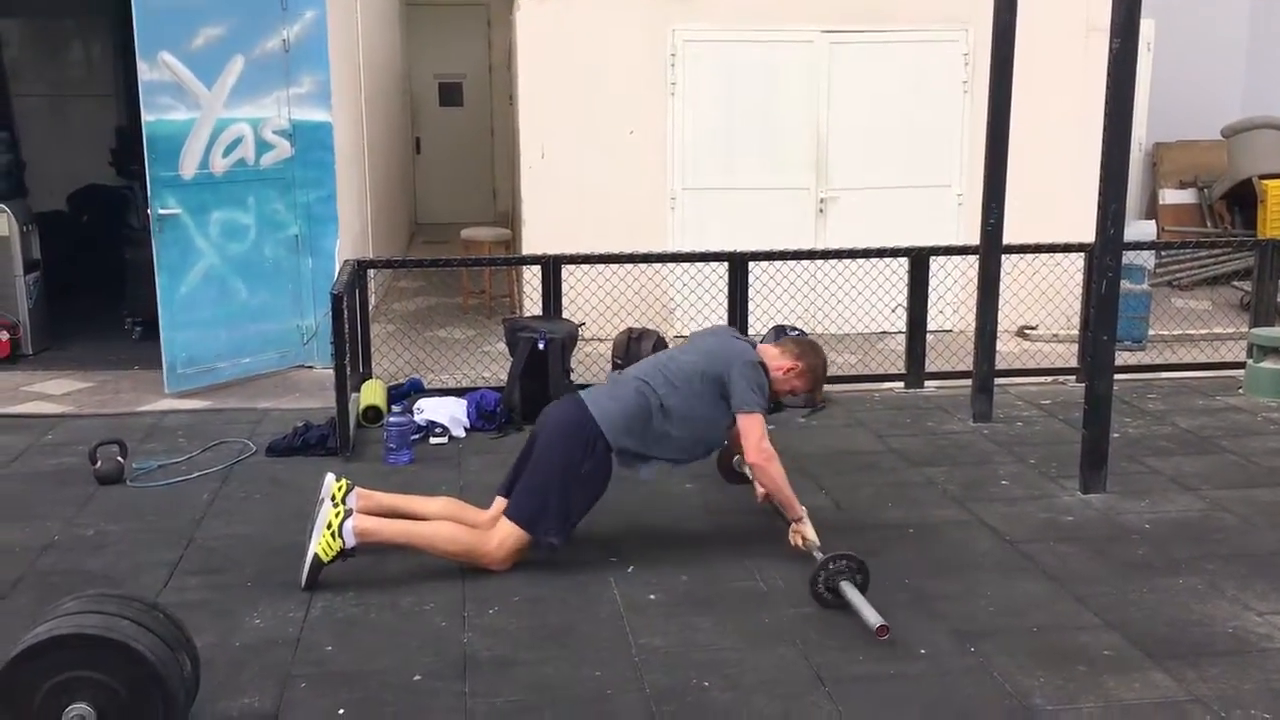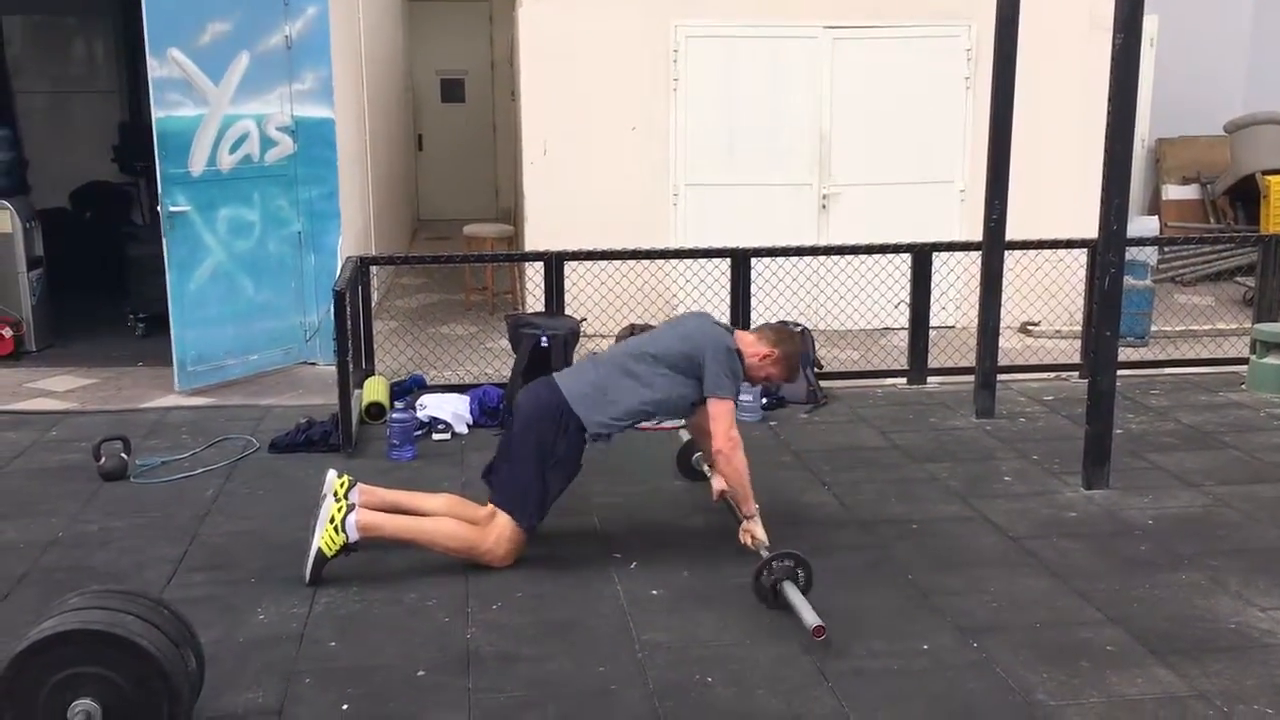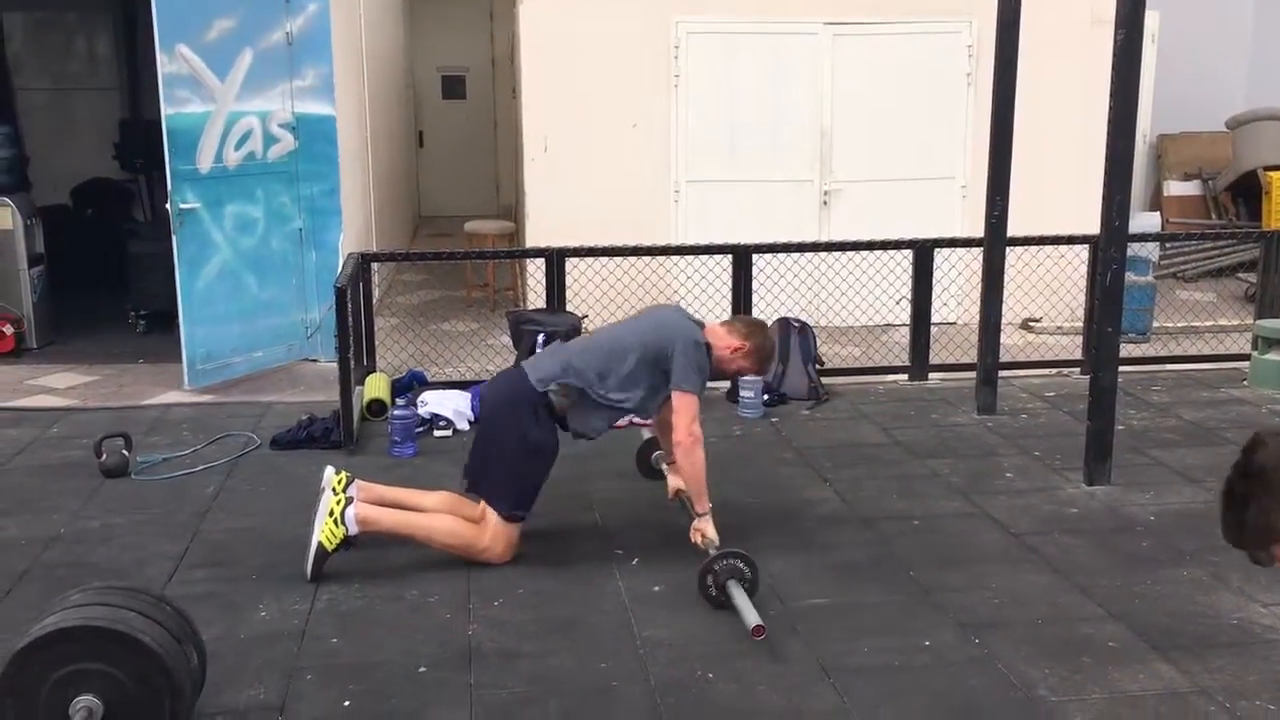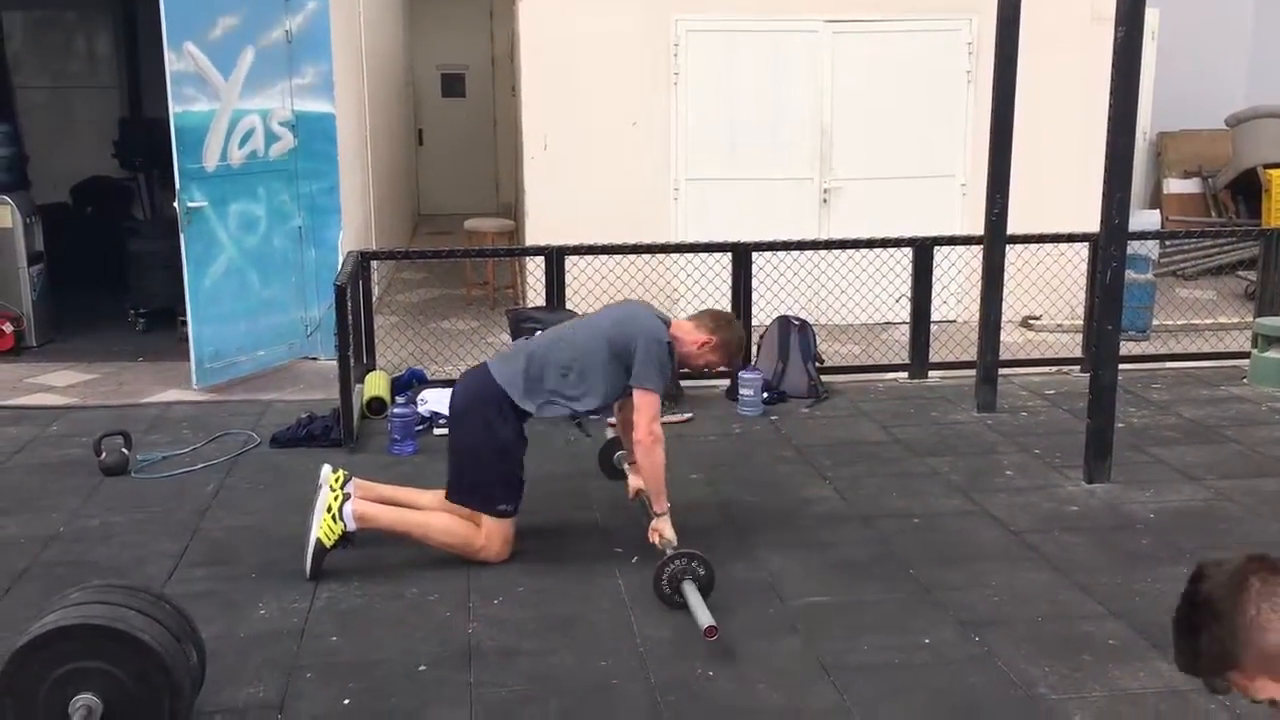
dt=0.2s
person 1, frame 1
left shoulder: (729, 341)
right shoulder: (749, 366)
left elbow: (729, 422)
right elbow: (759, 454)
left wrist: (756, 476)
right wrist: (798, 515)
left hip: (572, 416)
right hip: (589, 438)
left knee: (486, 520)
right knee: (495, 549)
left ankle: (352, 498)
right ankle: (352, 528)
person 1, frame 2
left shoulder: (707, 331)
right shoulder: (724, 352)
left elbow: (696, 409)
right elbow: (727, 441)
left wrist: (716, 472)
right wrist: (750, 514)
left hip: (547, 399)
right hip: (561, 417)
left knee: (486, 516)
right knee: (496, 546)
left ankle: (355, 494)
right ankle: (356, 522)
person 1, frame 3
left shoulder: (678, 326)
right shoulder: (693, 345)
left elbow: (661, 406)
right elbow: (687, 435)
left wrist: (671, 469)
right wrist: (703, 513)
left hip: (517, 390)
right hip: (530, 404)
left knee: (480, 512)
right knee: (493, 544)
left ankle: (353, 490)
right ankle: (356, 516)
person 1, frame 4
left shoulder: (645, 322)
right shoulder: (656, 343)
left elbow: (625, 403)
right elbow: (648, 434)
left wrist: (633, 467)
right wrist: (661, 513)
left hip: (486, 389)
right hip: (495, 403)
left knee: (473, 511)
right knee: (490, 544)
left ankle: (349, 488)
right ankle: (353, 513)
